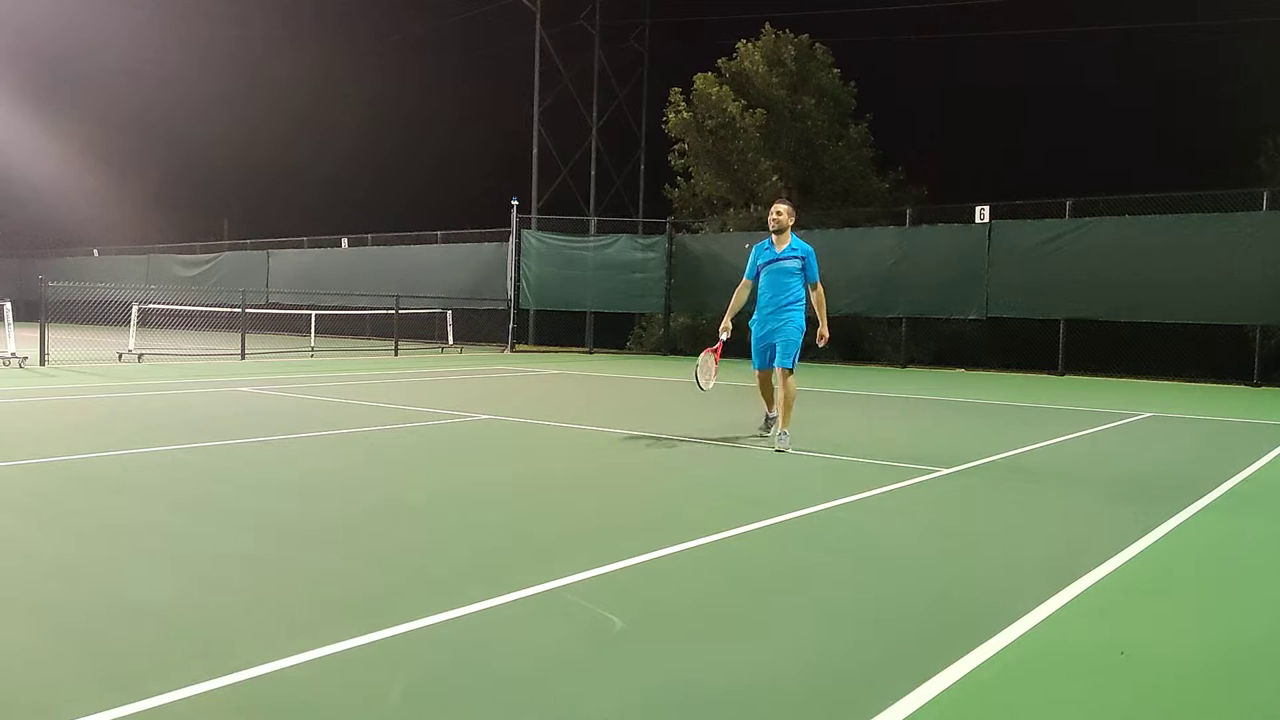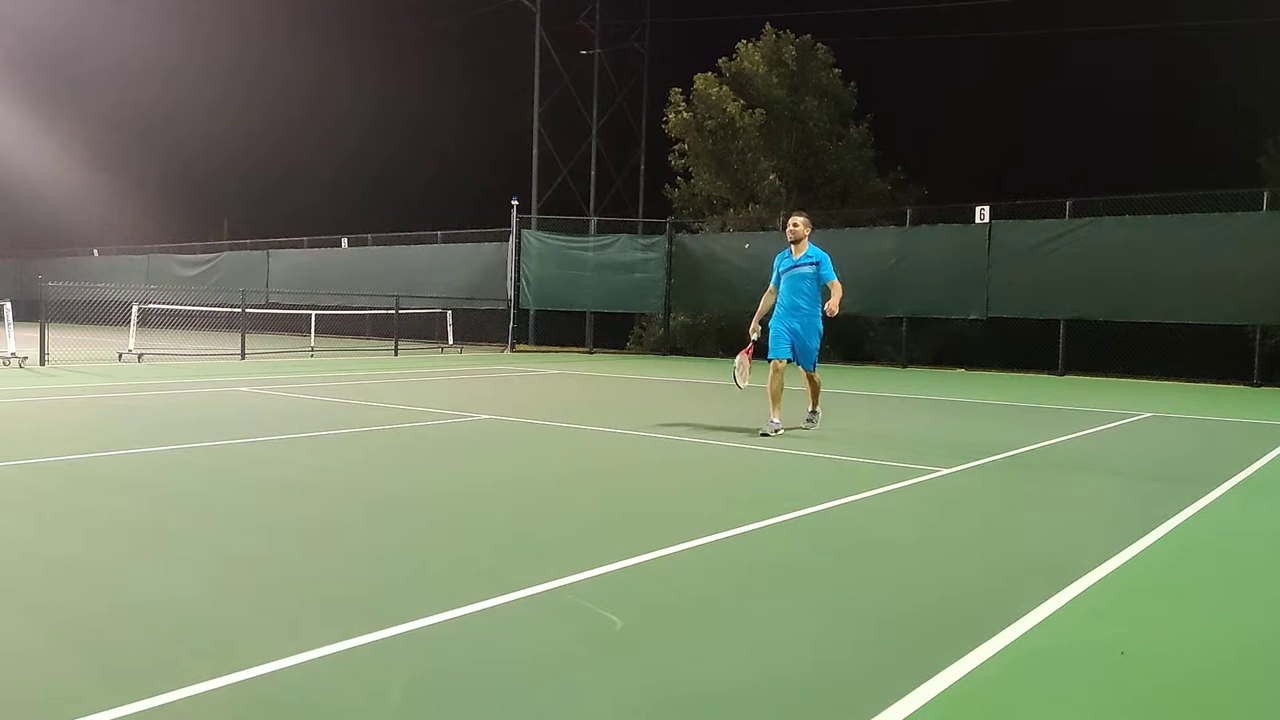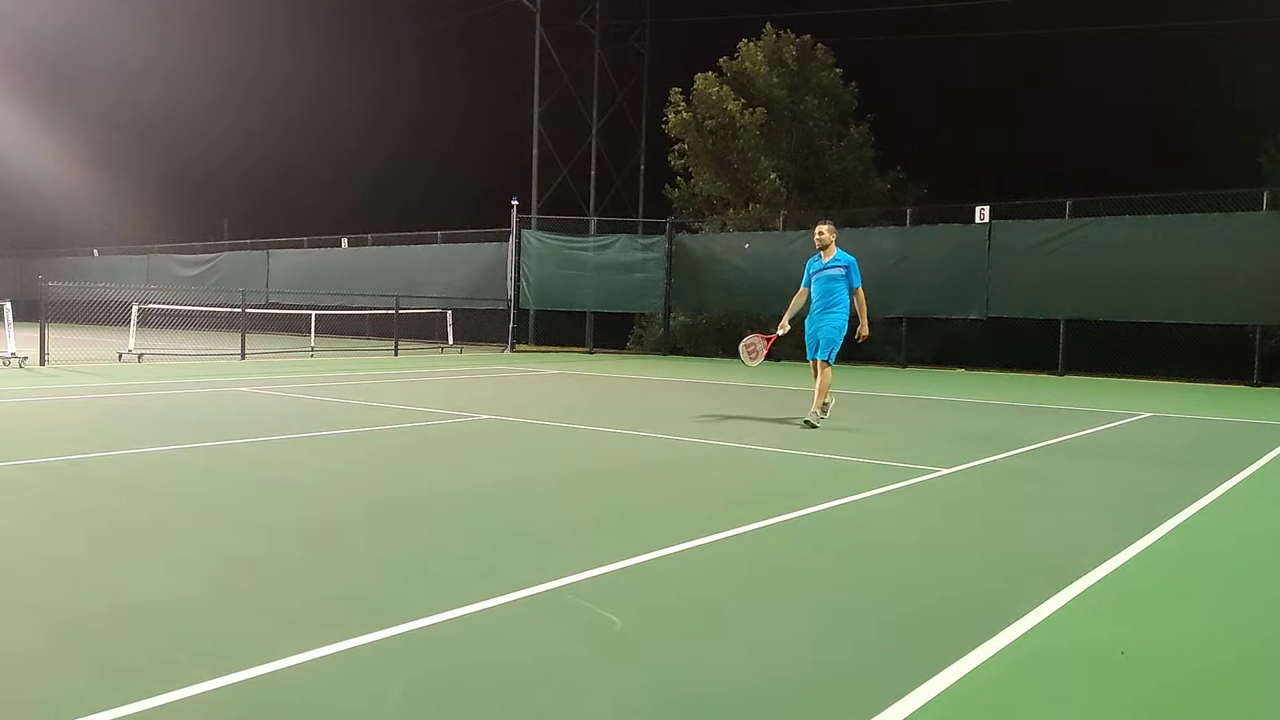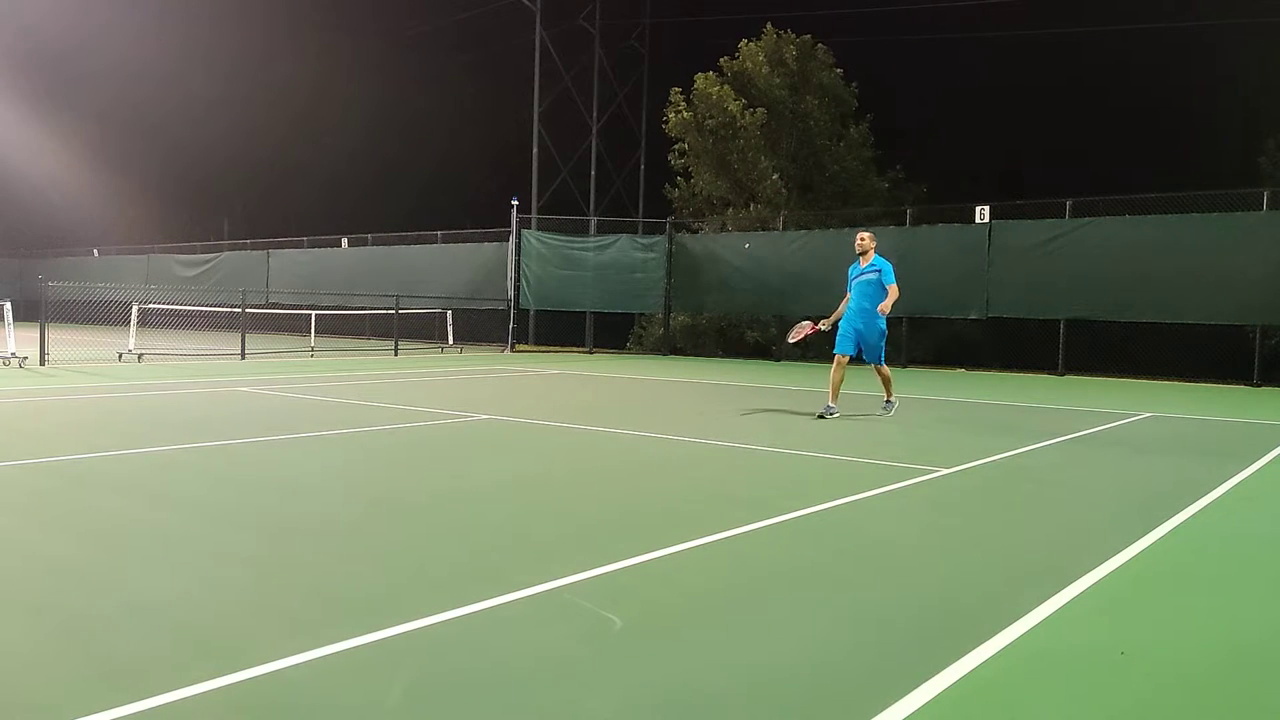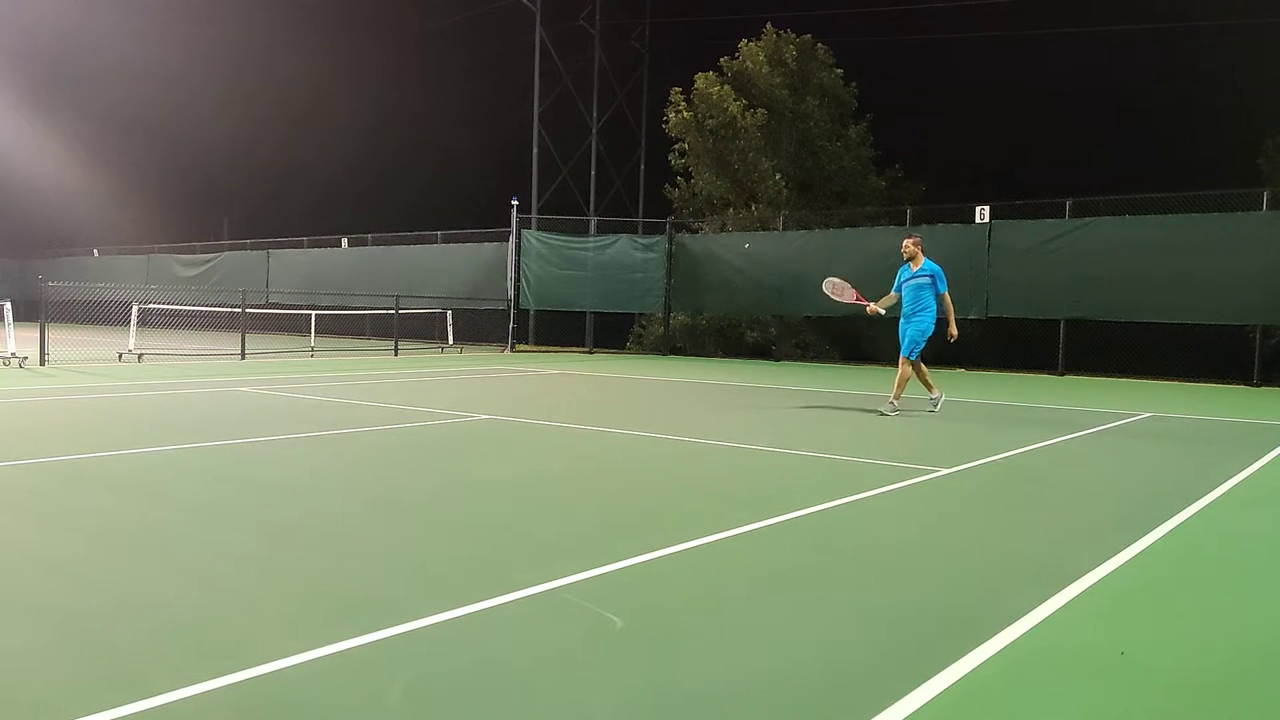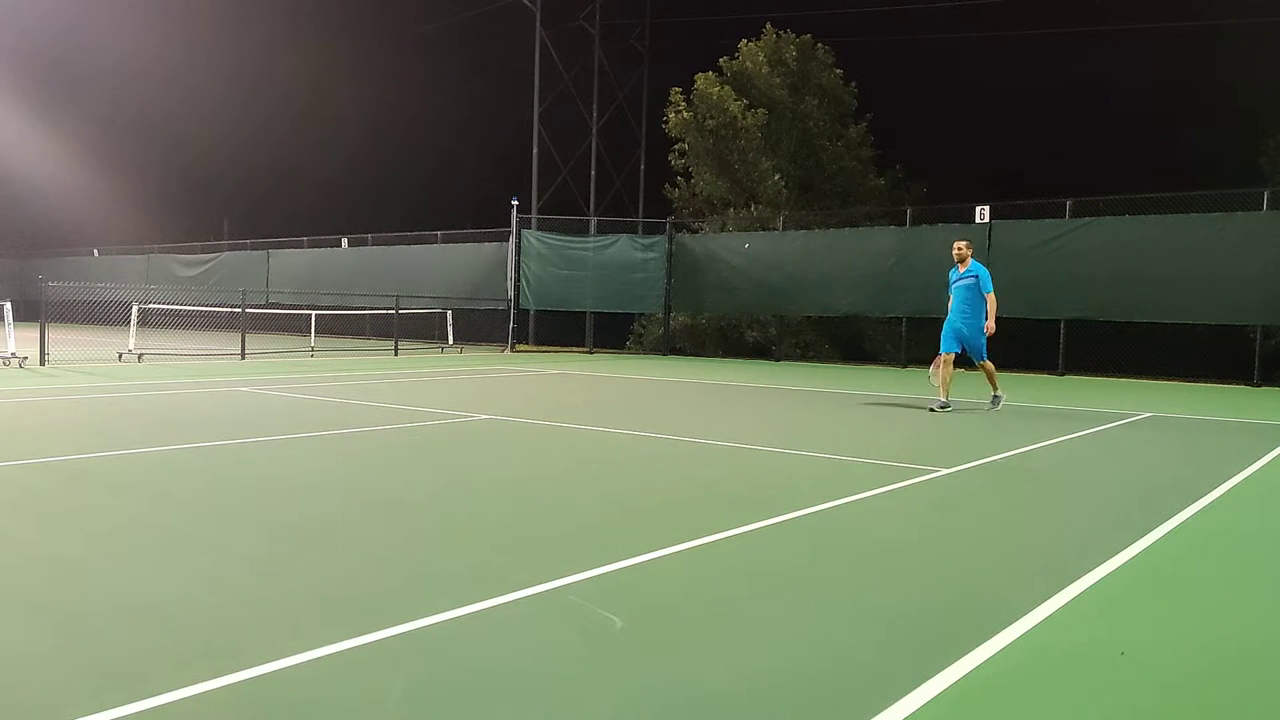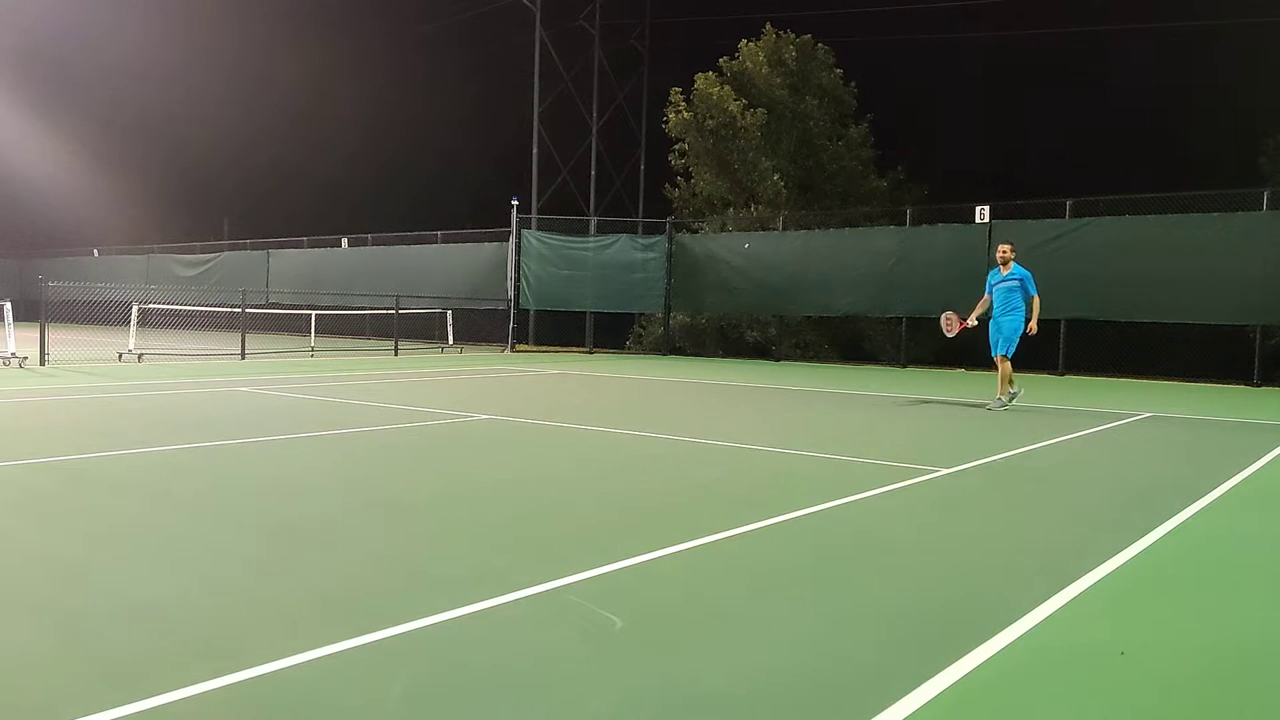
dt=0.5s
person 1, frame 1
left shoulder: (805, 251)
right shoulder: (758, 250)
left elbow: (815, 289)
right elbow: (745, 287)
left wrist: (823, 323)
right wrist: (727, 318)
left hip: (790, 321)
right hip: (761, 321)
left knee: (784, 372)
right knee: (763, 374)
left ankle: (783, 432)
right ankle: (771, 414)
person 1, frame 2
left shoulder: (819, 257)
right shoulder: (781, 258)
left elbow: (835, 285)
right elbow: (771, 292)
left wrist: (834, 301)
right wrist: (756, 320)
left hip: (808, 323)
right hip: (781, 321)
left knee: (808, 371)
right knee: (776, 366)
left ankle: (814, 409)
right ankle: (775, 420)
person 1, frame 3
left shoulder: (847, 261)
right shoulder: (811, 263)
left elbow: (858, 294)
right elbow: (802, 294)
left wrist: (864, 323)
right wrist: (786, 318)
left hip: (835, 320)
right hip: (813, 320)
left knee: (824, 363)
right knee: (815, 364)
left ankle: (816, 412)
right ankle: (825, 400)
person 1, frame 4
left shoulder: (883, 265)
right shoulder: (853, 269)
left elbow: (894, 290)
left wrist: (887, 302)
right wrist: (832, 319)
left hip: (874, 323)
right hip: (850, 321)
left knee: (877, 364)
right knee: (839, 360)
left ankle: (890, 398)
right ankle: (832, 405)
person 1, frame 5
left shoulder: (934, 270)
right shoulder: (903, 271)
left elbow: (945, 298)
right elbow: (893, 296)
left wrist: (952, 324)
right wrist: (876, 306)
left hip: (922, 322)
right hip: (905, 322)
left knee: (905, 360)
right knee: (914, 362)
left ankle: (893, 402)
right ankle: (935, 394)
person 1, frame 6
left shoulder: (980, 271)
right shoulder: (953, 273)
left elbow: (990, 297)
left wrist: (991, 320)
right wrist: (950, 319)
left hip: (974, 324)
right hip: (953, 322)
left knee: (981, 361)
right knee: (946, 358)
left ankle: (997, 392)
right ankle: (944, 400)
person 1, frame 7
left shoulder: (1023, 274)
right shoulder: (992, 275)
left elbow: (1035, 298)
right elbow: (986, 299)
left wrist: (1034, 320)
right wrist: (974, 315)
left hip: (1012, 321)
right hip: (996, 322)
left knee: (1003, 357)
right knee: (999, 359)
left ankle: (1001, 398)
right ankle: (1013, 389)
